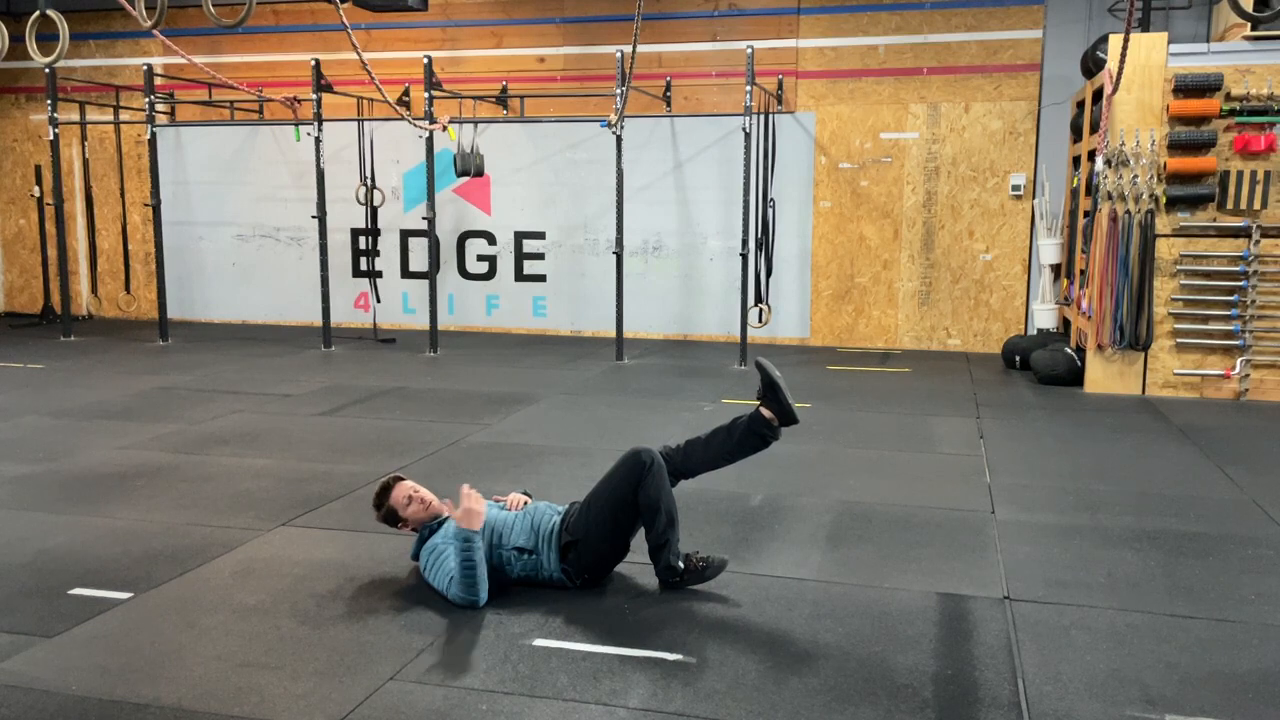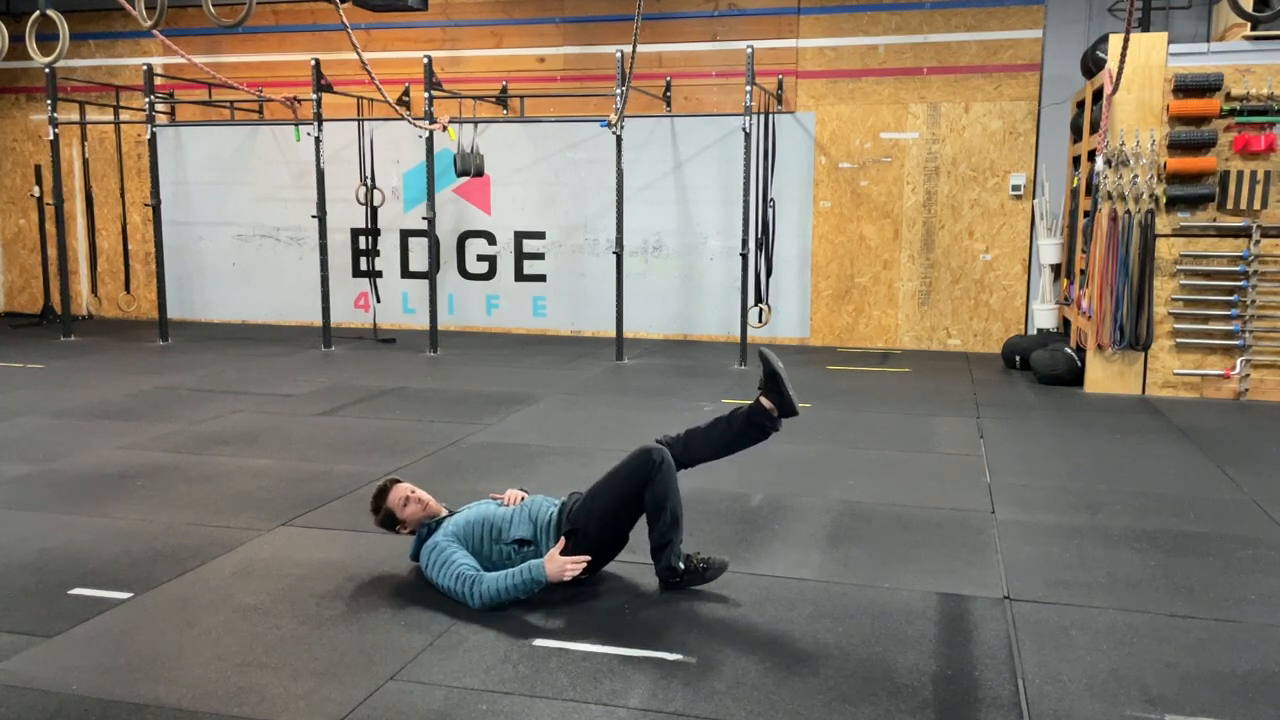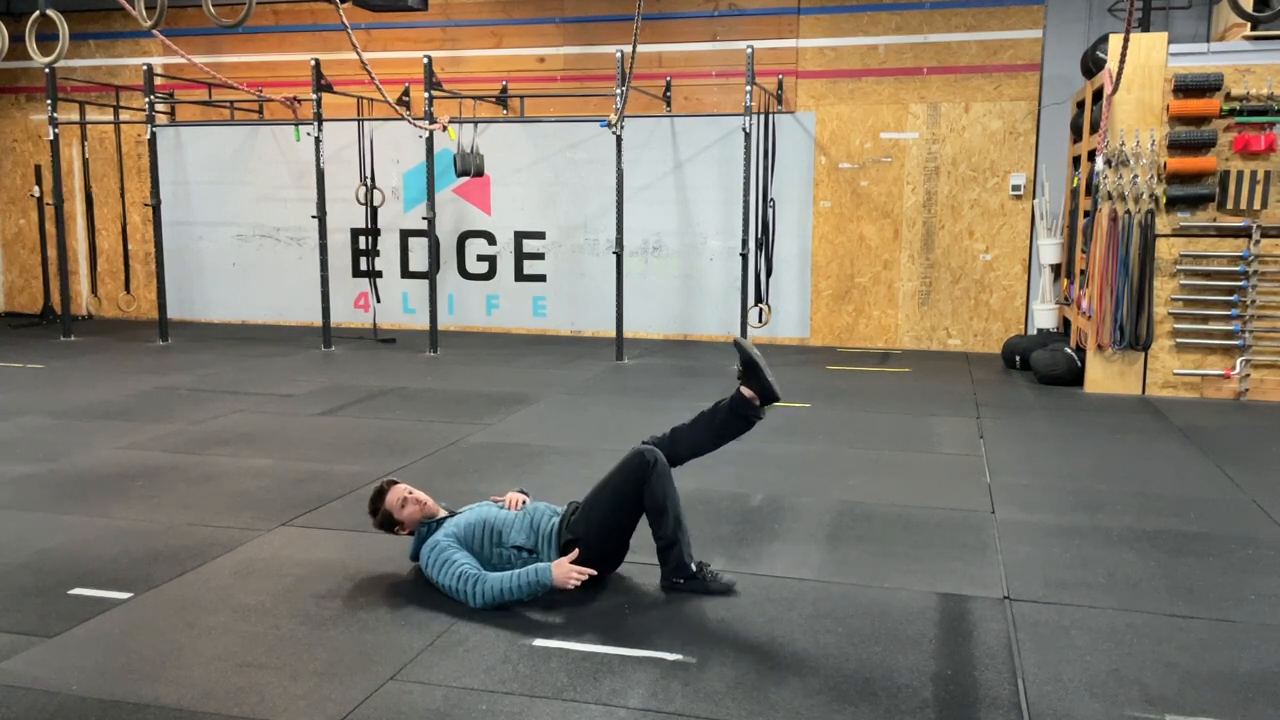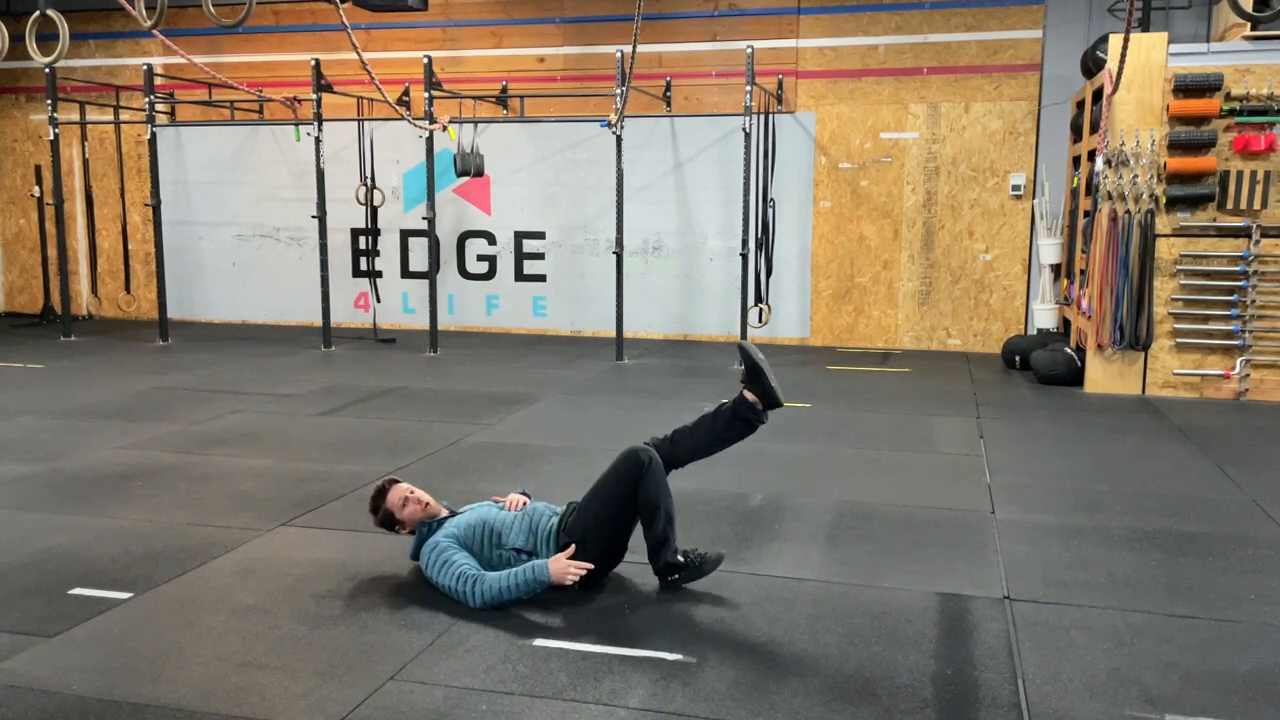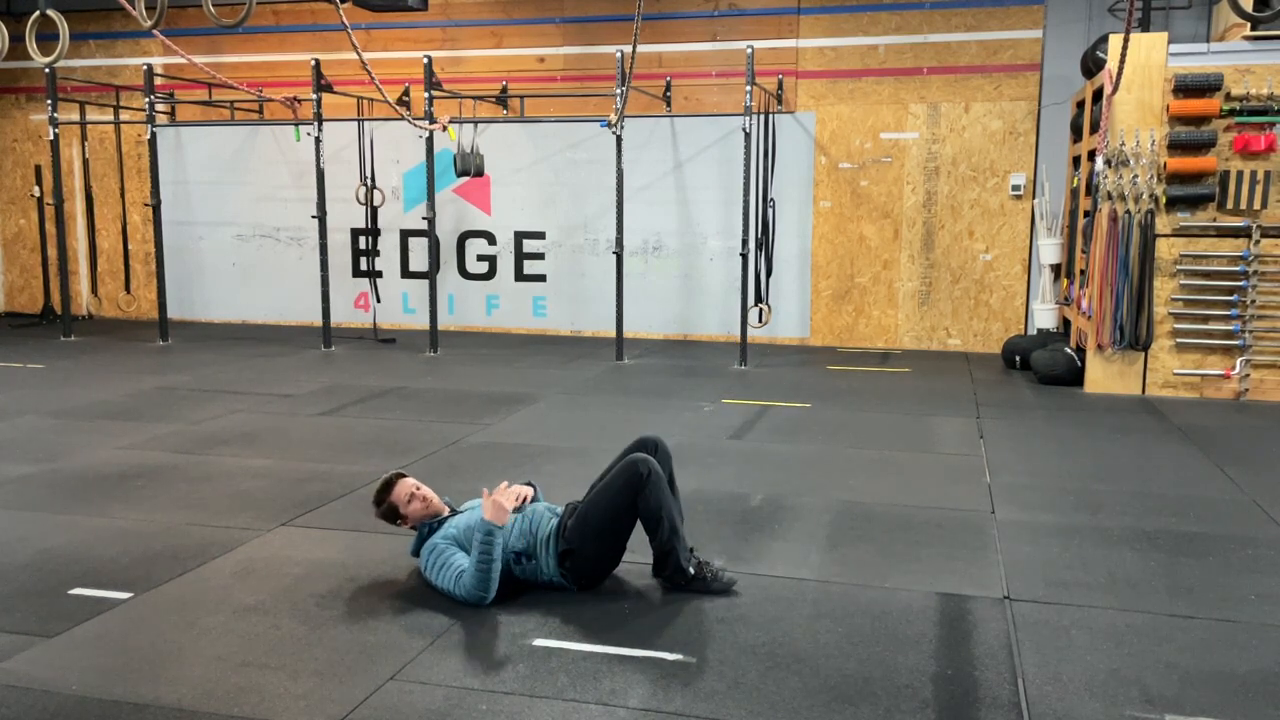
dt=1s
person 1, frame 1
left shoulder: (460, 509)
right shoulder: (437, 549)
right elbow: (472, 595)
left wrist: (519, 496)
right wrist: (467, 531)
left hip: (570, 522)
right hip: (577, 556)
left knee: (668, 461)
right knee: (642, 462)
left ankle: (767, 417)
right ankle: (673, 569)
person 1, frame 2
left shoulder: (463, 514)
right shoulder: (437, 549)
right elbow: (476, 590)
left wrist: (517, 493)
right wrist: (540, 570)
left hip: (571, 514)
right hip: (575, 542)
left knee: (667, 450)
right knee: (652, 460)
left ankle: (766, 409)
right ankle: (672, 568)
person 1, frame 3
left shoulder: (464, 515)
right shoulder: (437, 550)
right elbow: (478, 589)
left wrist: (516, 494)
right wrist: (546, 574)
left hip: (570, 521)
right hip: (578, 551)
left knee: (655, 450)
right knee: (647, 462)
left ankle: (748, 399)
right ankle: (680, 571)
person 1, frame 4
left shoulder: (465, 514)
right shoulder: (437, 549)
right elbow: (477, 589)
left wrist: (519, 496)
right wrist: (543, 572)
left hip: (569, 522)
right hip: (577, 551)
left knee: (657, 452)
right knee: (640, 460)
left ankle: (750, 403)
right ankle: (669, 565)
person 1, frame 5
left shoulder: (466, 509)
right shoulder: (435, 550)
right elbow: (478, 591)
left wrist: (525, 489)
right wrist: (493, 525)
left hip: (568, 521)
right hip: (573, 557)
left knee: (650, 447)
right knee: (641, 469)
left ankle: (677, 555)
right ankle: (681, 572)
